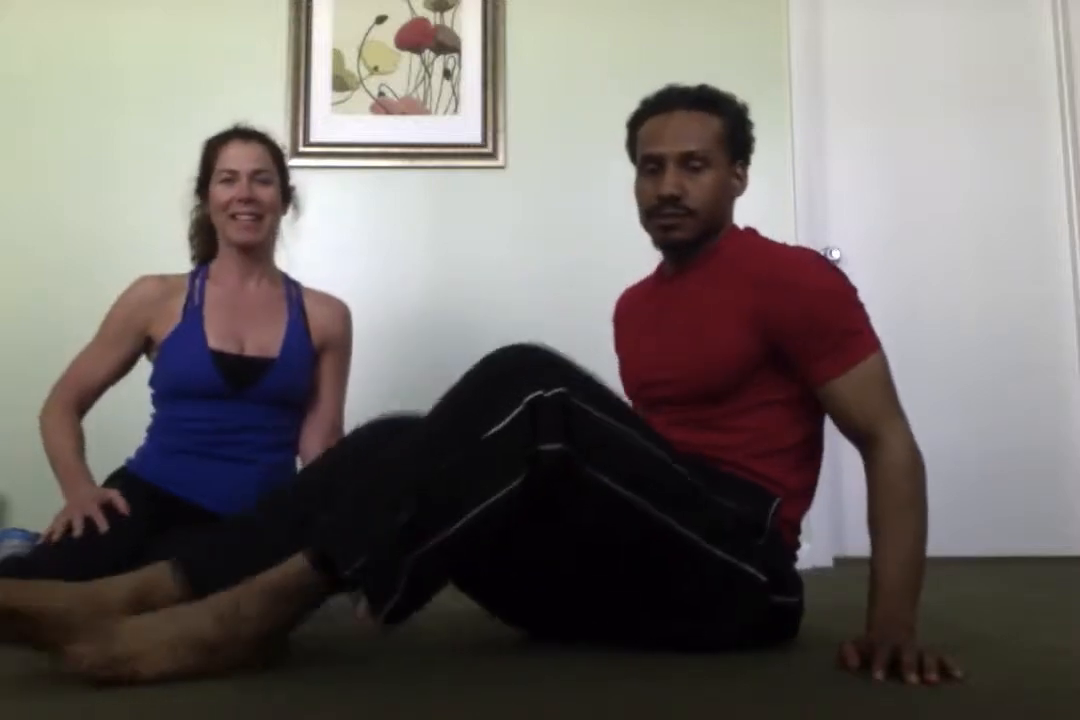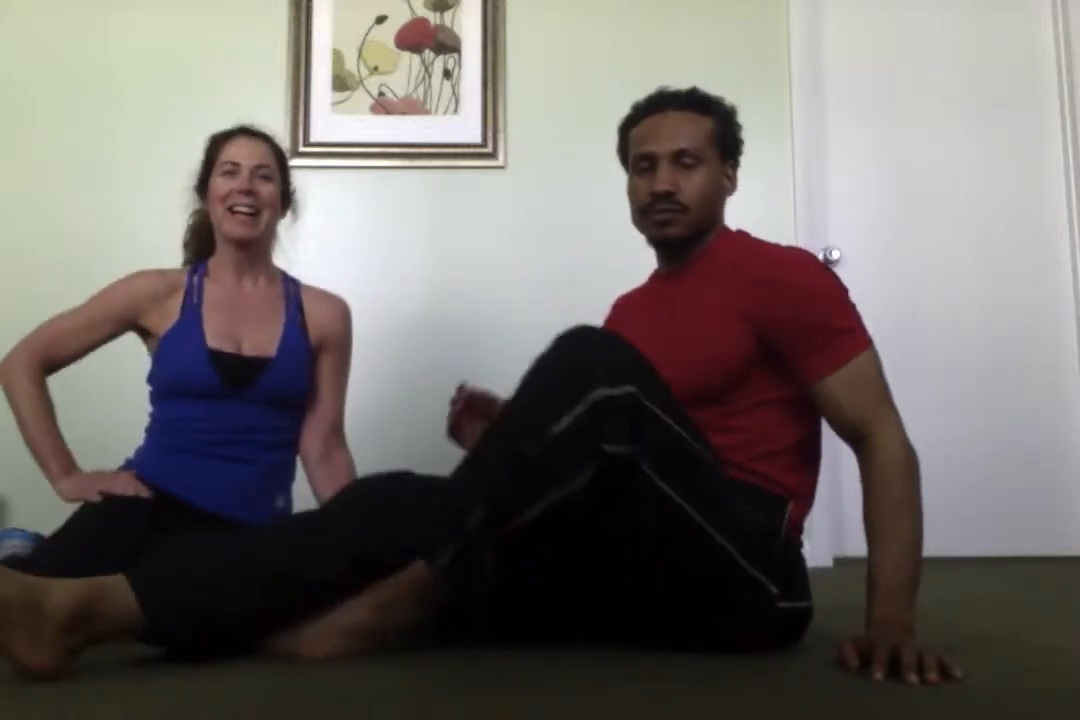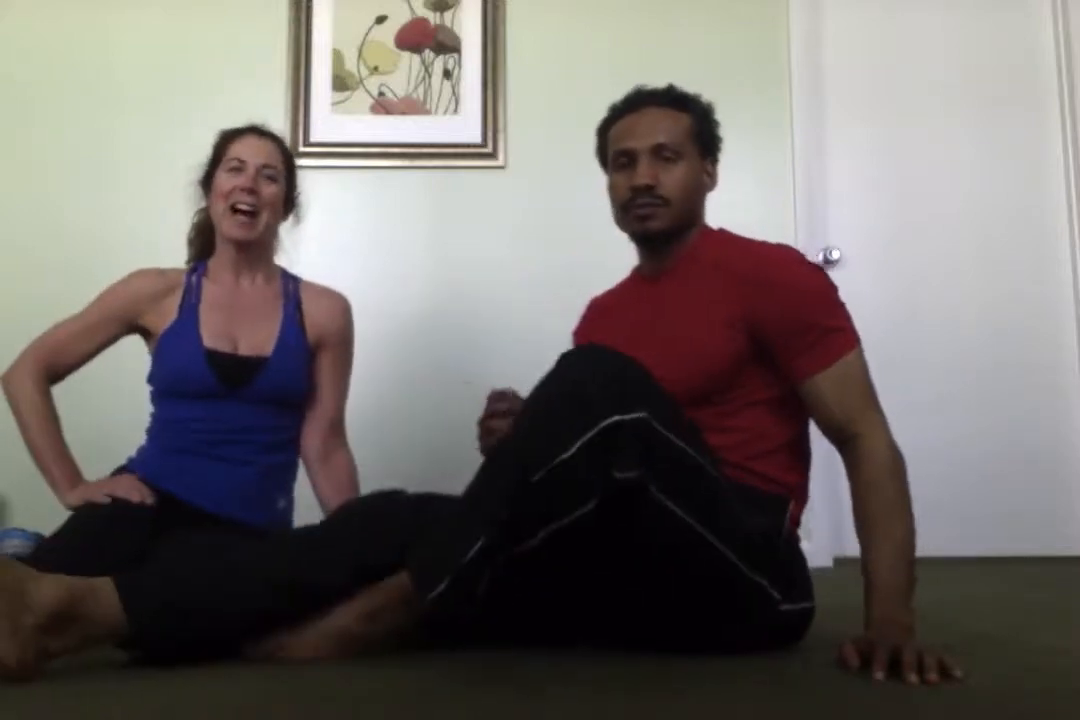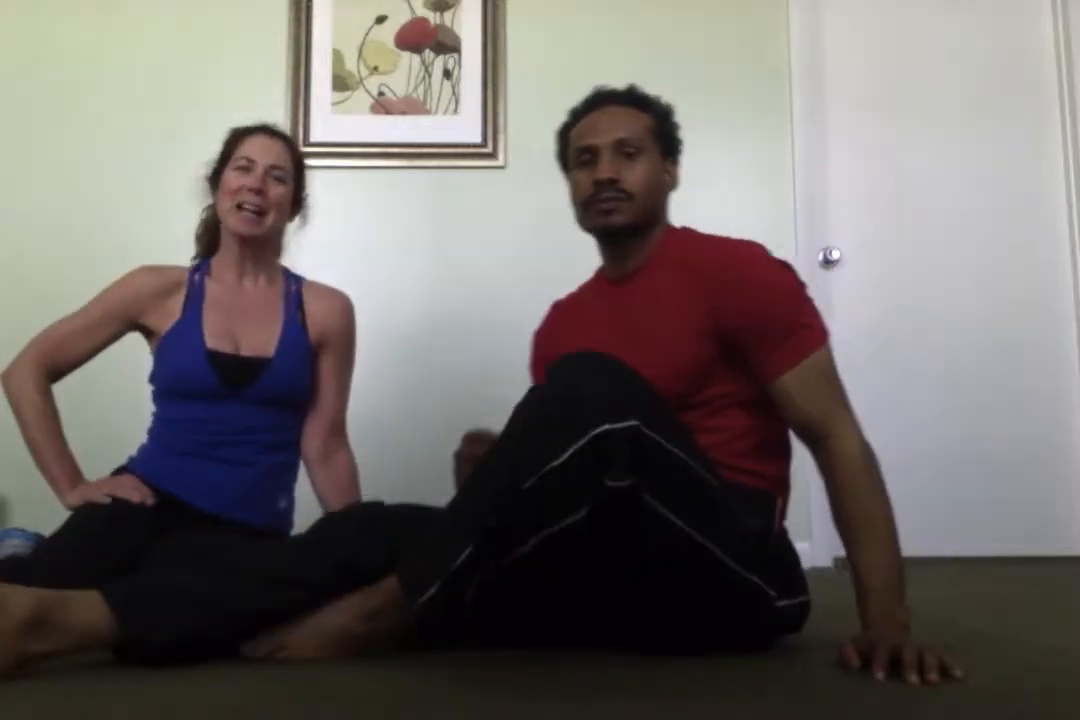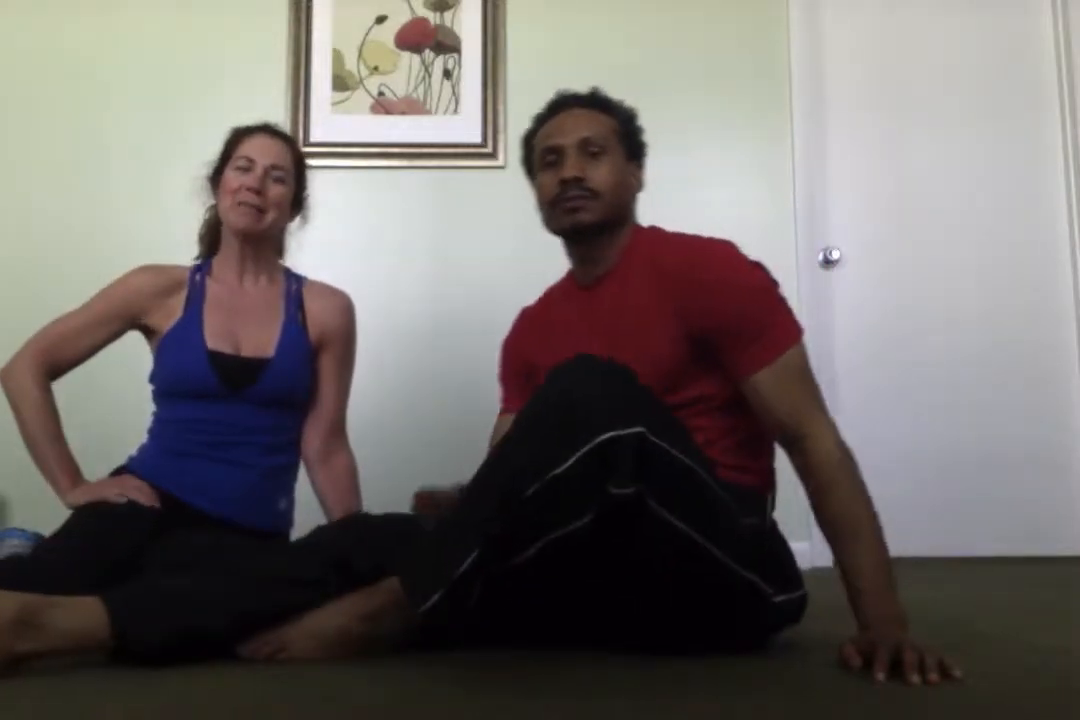
dt=0.2s
person 1, frame 1
left shoulder: (791, 279)
right shoulder: (634, 306)
left elbow: (889, 442)
left wrist: (891, 622)
right wrist: (516, 465)
left hip: (731, 571)
right hip: (628, 569)
left knee: (525, 381)
right knee: (402, 444)
left ankle: (254, 610)
right ankle: (135, 593)
person 1, frame 2
left shoulder: (784, 279)
right shoulder: (630, 312)
left elbow: (882, 441)
left wrist: (890, 621)
right wrist: (517, 446)
left hip: (743, 577)
right hip: (633, 568)
left knee: (590, 362)
right knee: (402, 501)
left ankle: (394, 606)
right ankle: (93, 606)
person 1, frame 3
left shoulder: (771, 277)
right shoulder: (603, 314)
left elbow: (868, 442)
left wrist: (890, 621)
right wrist: (526, 453)
left hip: (742, 575)
right hip: (626, 569)
left knee: (599, 386)
right knee: (397, 519)
left ankle: (389, 609)
right ankle: (78, 608)
person 1, frame 4
left shoulder: (737, 274)
right shoulder: (562, 322)
left elbow: (839, 441)
right elbow: (578, 480)
left wrist: (886, 620)
right wrist: (501, 478)
left hip: (732, 572)
right hip: (614, 570)
left knee: (592, 390)
right knee: (374, 529)
left ankle: (386, 611)
person 1, frame 5
left shoulder: (707, 273)
right shoulder: (534, 330)
left elbow: (814, 440)
right elbow: (535, 471)
left wrist: (883, 623)
right wrist: (469, 512)
left hip: (725, 570)
right hip: (609, 571)
left knee: (594, 393)
right knee: (369, 538)
left ankle: (390, 610)
person 2, frame 1
left shoulder: (324, 317)
right shoulder: (158, 299)
left elbow: (321, 444)
right elbow: (62, 405)
right wrist: (79, 489)
right hip: (147, 500)
person 2, frame 2
left shoulder: (323, 314)
right shoulder: (157, 294)
left elbow: (323, 447)
right wrist: (67, 476)
left hip: (247, 528)
right hip: (148, 498)
person 2, frame 3
left shoulder: (323, 312)
right shoulder: (157, 293)
left elbow: (324, 447)
right wrist: (70, 485)
left hip: (249, 528)
right hip: (150, 500)
person 2, frame 4
left shoulder: (325, 310)
right shoulder: (159, 291)
left elbow: (325, 447)
right wrist: (72, 486)
left hip: (249, 530)
right hip: (150, 499)
person 2, frame 5
left shoulder: (325, 310)
right shoulder: (160, 290)
left elbow: (325, 448)
right wrist: (72, 486)
left hip: (249, 531)
right hip: (150, 500)
